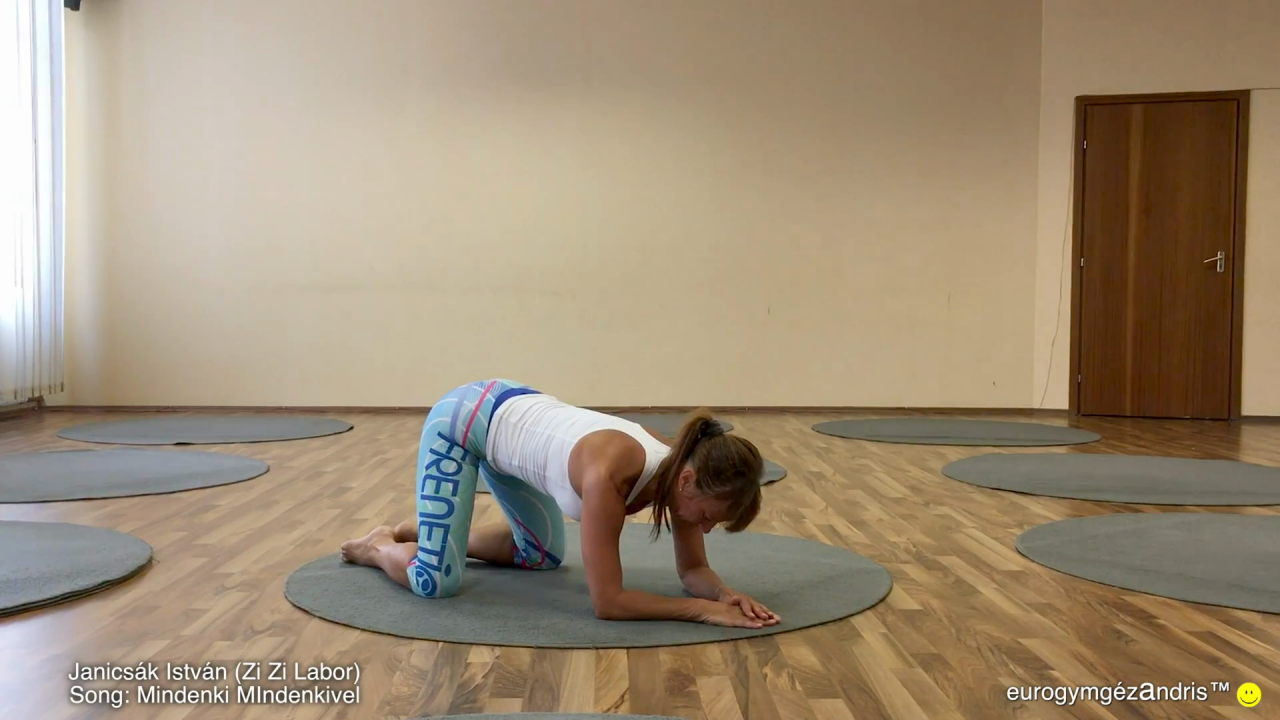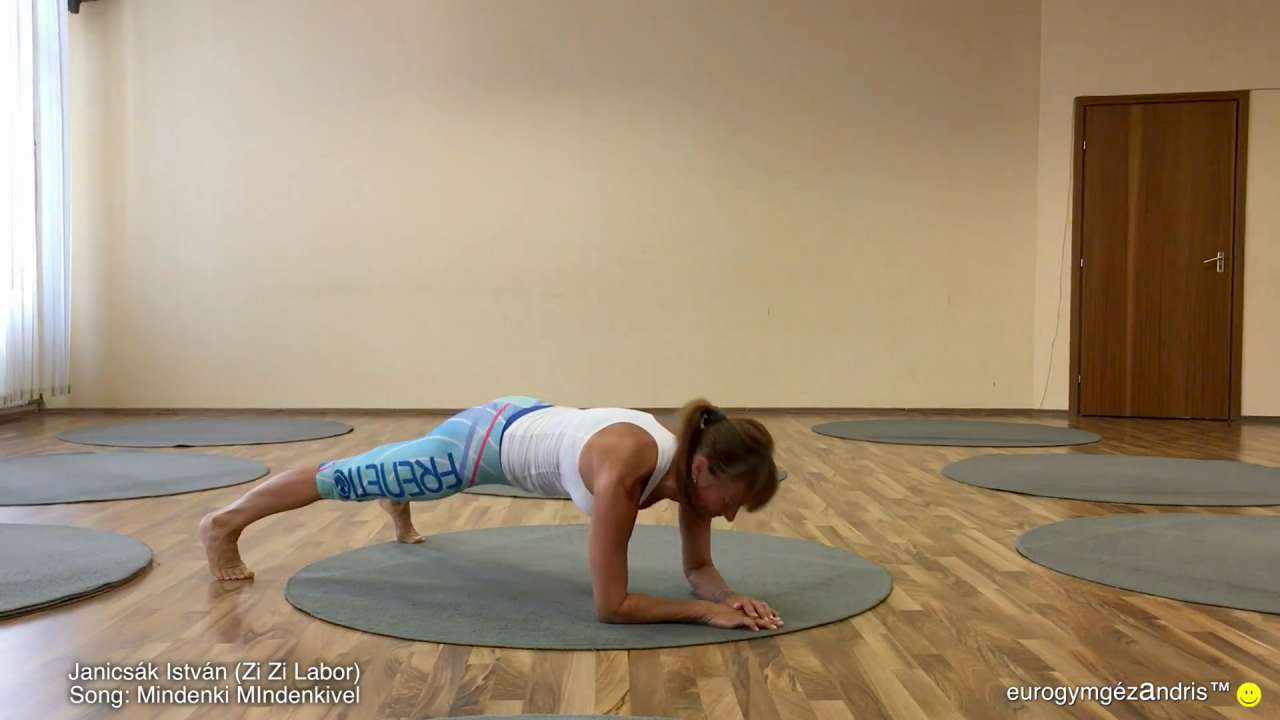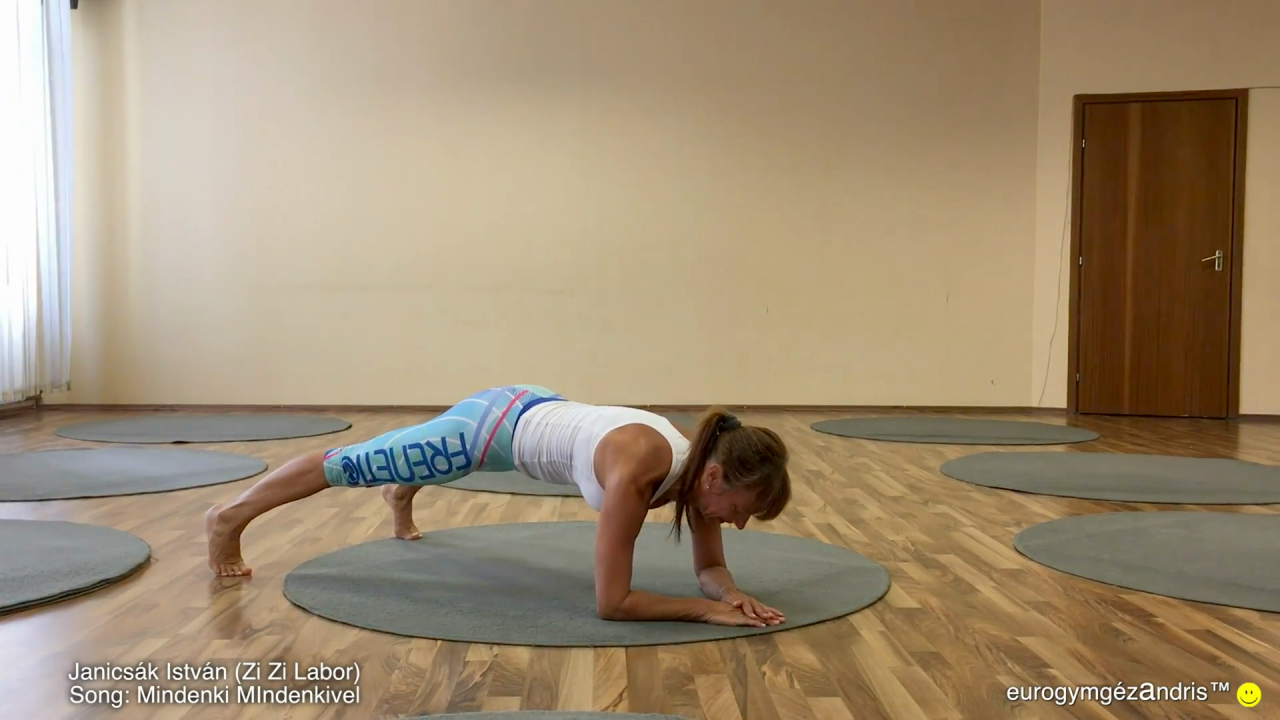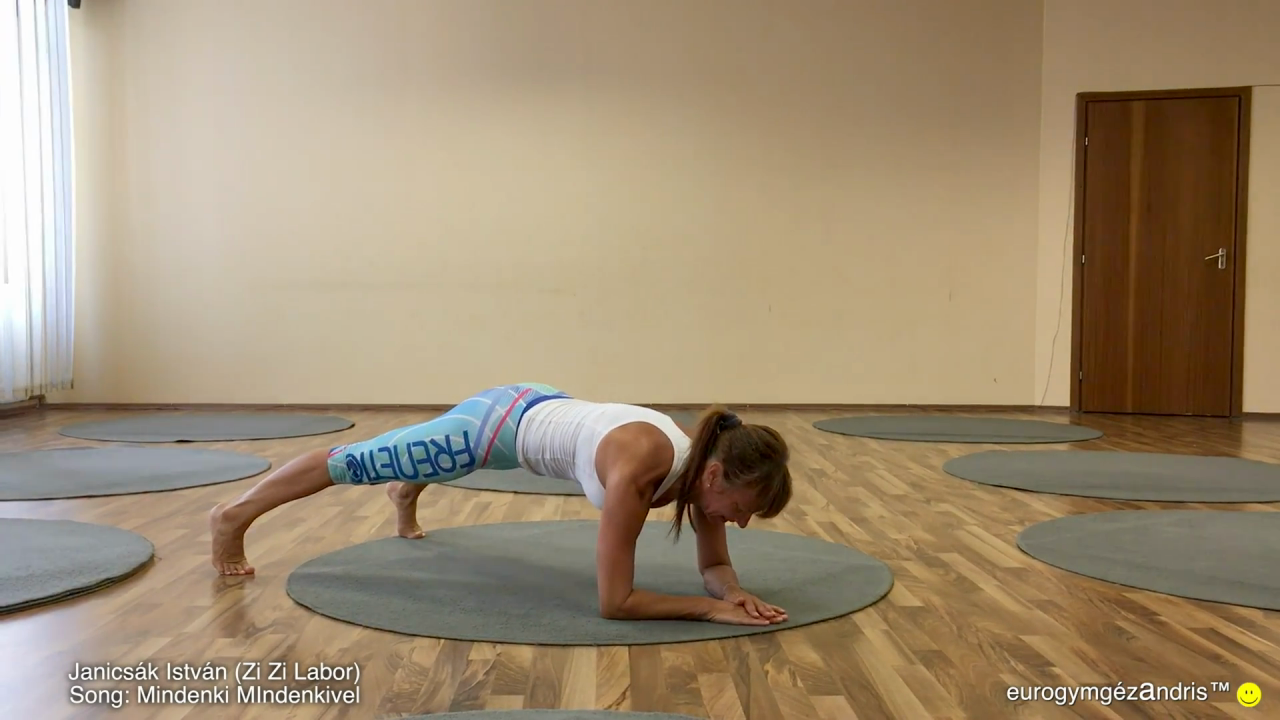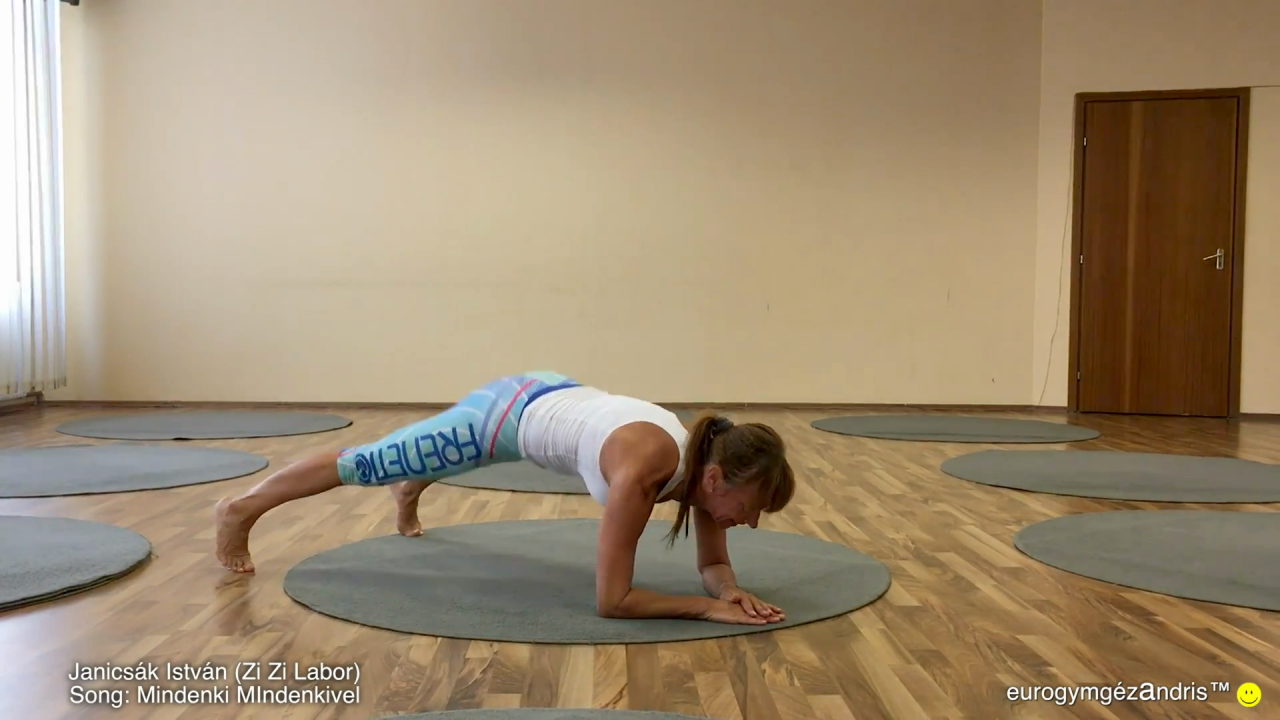
dt=1s
person 1, frame 1
left shoulder: (681, 466)
right shoulder: (609, 474)
left elbow: (692, 569)
right elbow: (608, 601)
left wrist: (725, 593)
right wrist: (705, 610)
left hip: (510, 415)
right hip: (463, 419)
left knee: (543, 556)
right knee: (436, 583)
left ankle: (422, 532)
right ankle: (376, 548)
person 1, frame 2
left shoulder: (691, 463)
right shoulder: (622, 470)
left elbow: (698, 569)
right elbow: (611, 606)
left wrist: (729, 596)
right wrist: (708, 612)
left hip: (526, 424)
right hip: (488, 439)
right knee: (350, 476)
left ankle: (399, 507)
right ankle: (225, 521)
person 1, frame 3
left shoulder: (702, 462)
right shoulder: (637, 469)
left elbow: (709, 566)
right elbow: (612, 601)
left wrist: (732, 593)
right wrist: (709, 610)
left hip: (535, 412)
right hip: (498, 423)
right knee: (357, 463)
left ankle: (400, 497)
right ankle: (229, 517)
person 1, frame 4
left shoulder: (704, 459)
right shoulder: (639, 467)
left elbow: (714, 563)
right elbow: (614, 601)
left wrist: (735, 591)
right wrist: (712, 609)
left hip: (541, 410)
right hip: (502, 421)
right knee: (363, 460)
left ankle: (405, 496)
right ankle: (233, 515)
person 1, frame 5
left shoulder: (707, 459)
right shoulder: (642, 468)
left elbow: (712, 563)
right elbow: (612, 600)
left wrist: (731, 589)
right wrist: (709, 608)
left hip: (553, 399)
right hip: (511, 411)
right knee: (373, 461)
left ankle: (407, 499)
right ankle: (240, 509)
